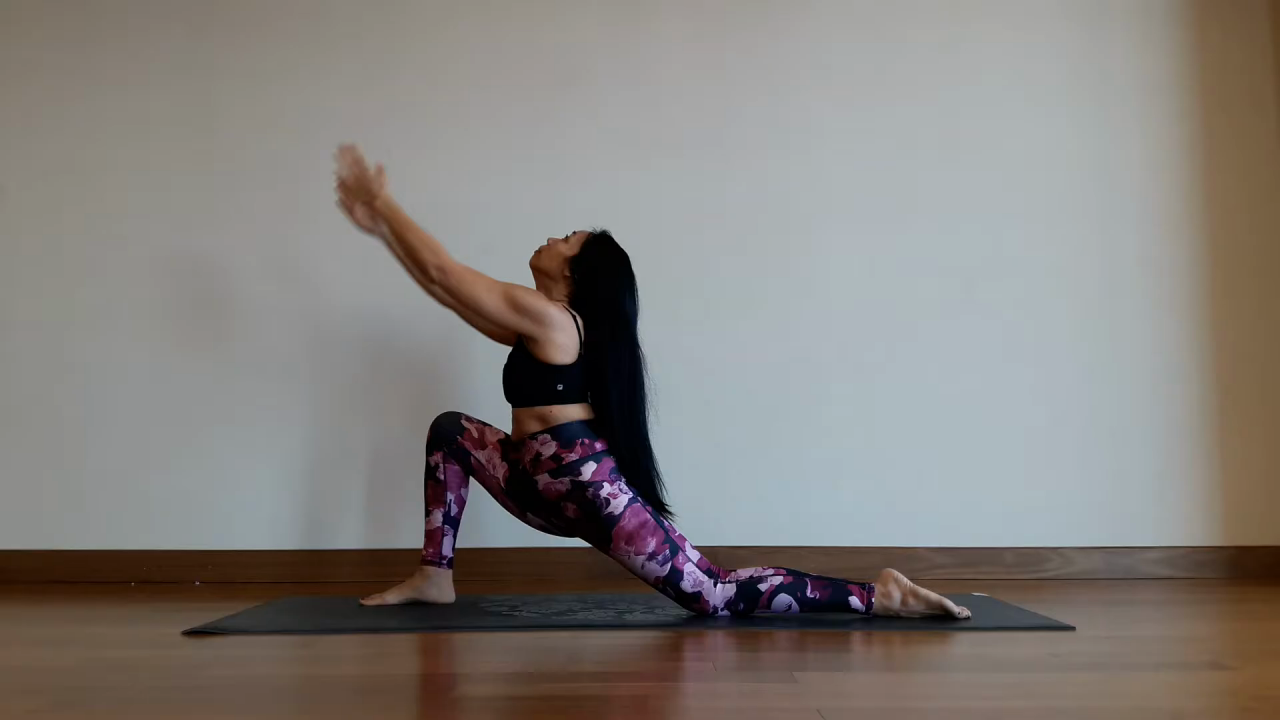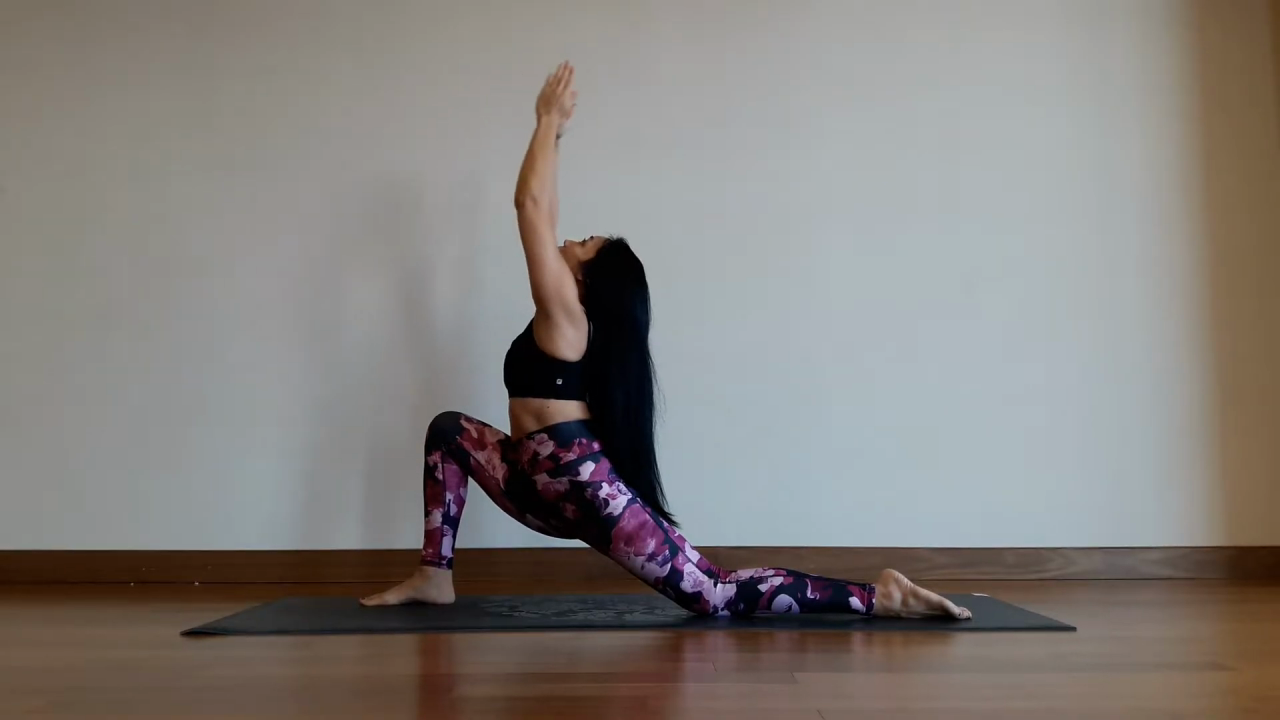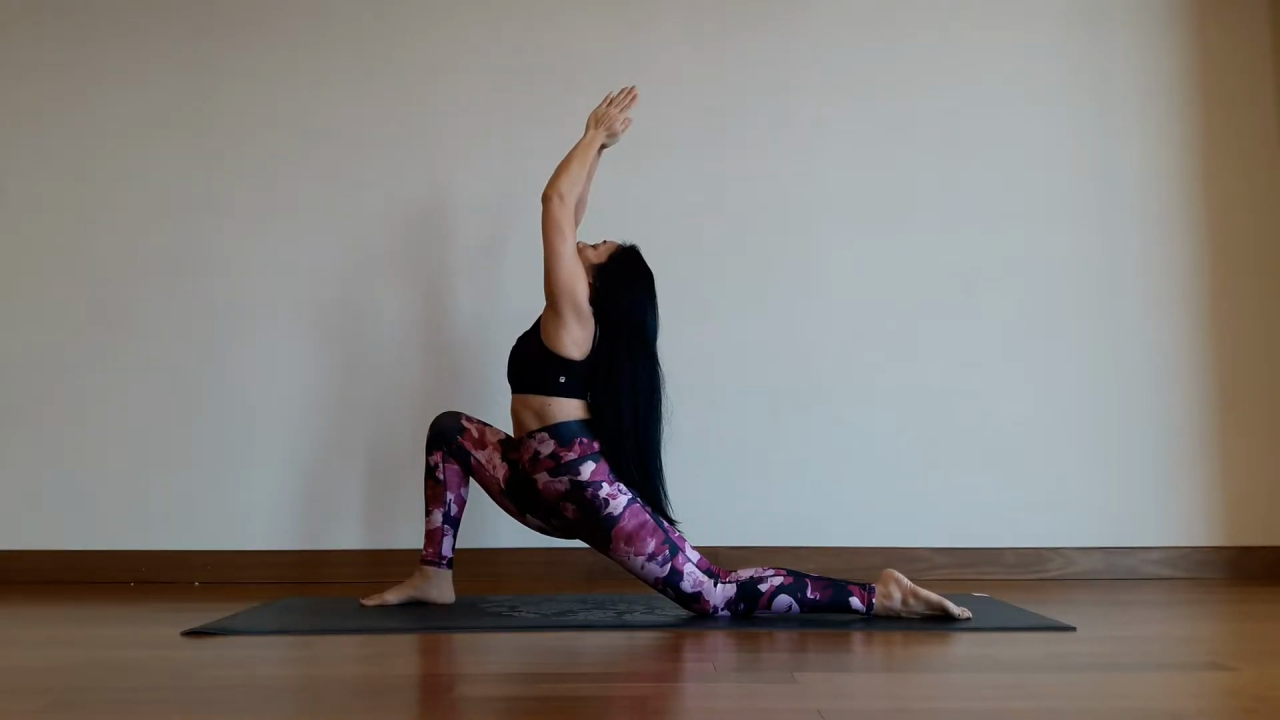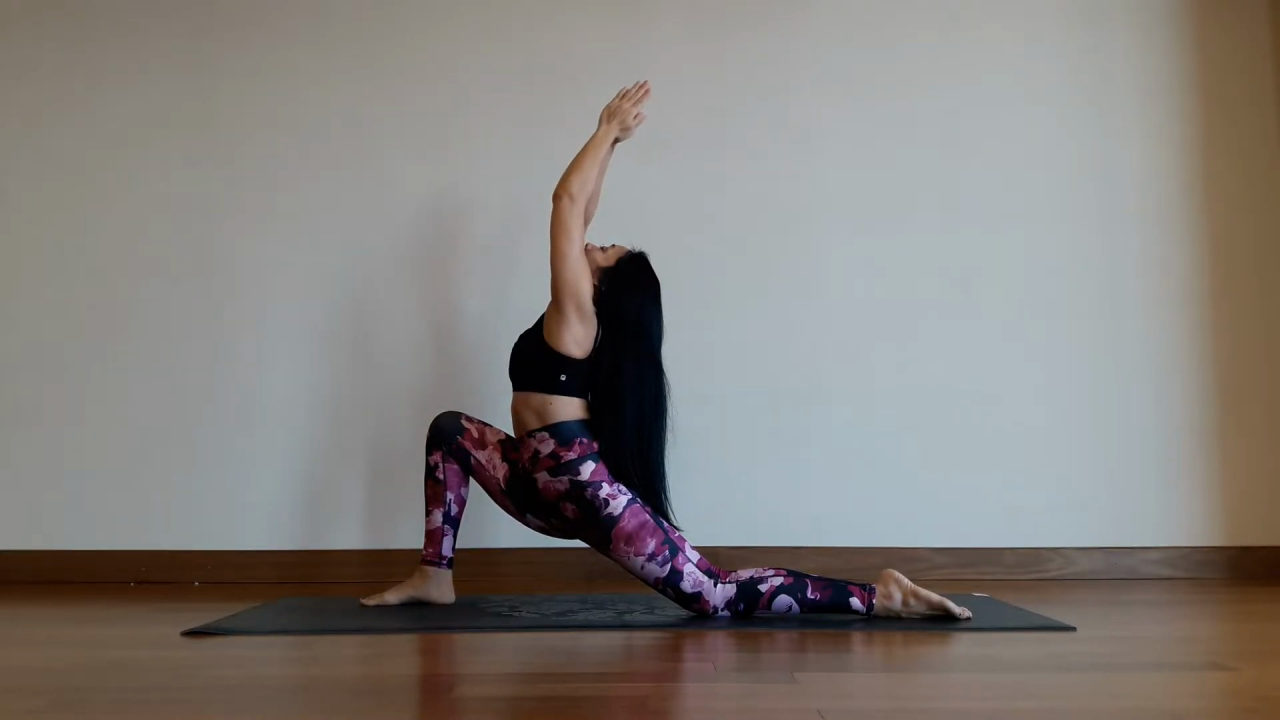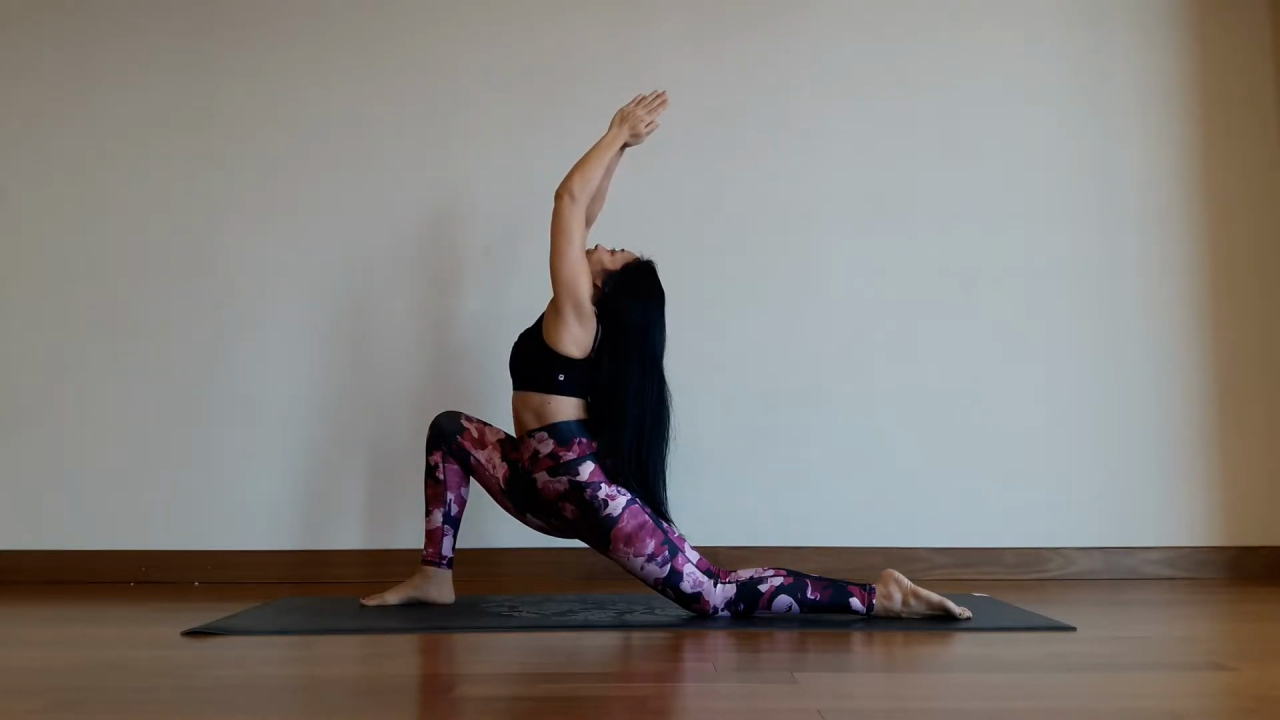
dt=1s
person 1, frame 1
left shoulder: (545, 315)
right shoulder: (535, 324)
left elbow: (441, 270)
right elbow: (446, 284)
left wrist: (380, 200)
right wrist: (383, 226)
left hip: (587, 484)
right hip: (555, 485)
left knee: (713, 593)
right knee: (450, 430)
left ankle: (879, 595)
right ankle: (433, 578)
person 1, frame 2
left shoulder: (565, 311)
right shoulder: (565, 317)
left elbow: (529, 204)
right elbow: (540, 216)
left wrist: (549, 124)
right wrist: (550, 131)
left hip: (581, 483)
right hip: (550, 484)
left knee: (712, 593)
right knee: (448, 429)
left ankle: (879, 596)
right ankle: (435, 576)
person 1, frame 3
left shoulder: (573, 311)
right shoulder: (574, 318)
left elbow: (555, 201)
right elbow: (567, 217)
left wrist: (596, 136)
right wrist: (597, 143)
left hip: (582, 483)
right hip: (550, 486)
left knee: (712, 593)
right knee: (449, 430)
left ankle: (879, 597)
right ankle: (435, 576)
person 1, frame 4
left shoulder: (576, 311)
right shoulder: (580, 318)
left elbow: (566, 201)
right elbow: (577, 214)
left wrist: (608, 132)
right wrist: (609, 138)
left hip: (581, 484)
right hip: (548, 485)
left knee: (712, 593)
right knee: (449, 429)
left ankle: (879, 597)
right ankle: (434, 576)
person 1, frame 5
left shoulder: (576, 310)
right shoulder: (581, 319)
left elbow: (569, 199)
right elbow: (582, 213)
left wrist: (619, 134)
right wrist: (620, 143)
left hip: (581, 485)
right hip: (550, 485)
left knee: (713, 594)
right knee: (449, 430)
left ankle: (879, 596)
right ankle: (436, 575)
